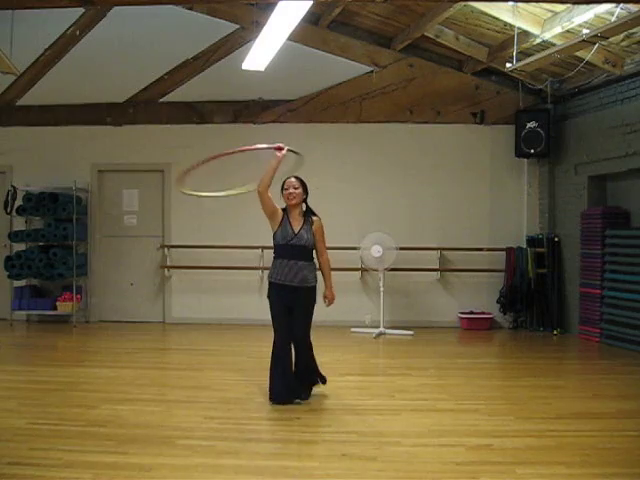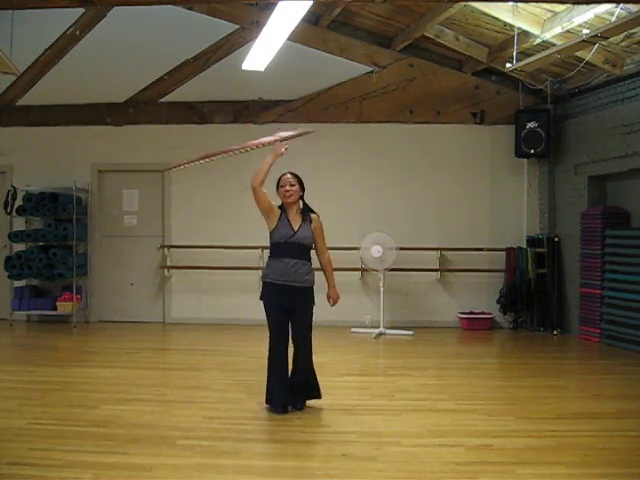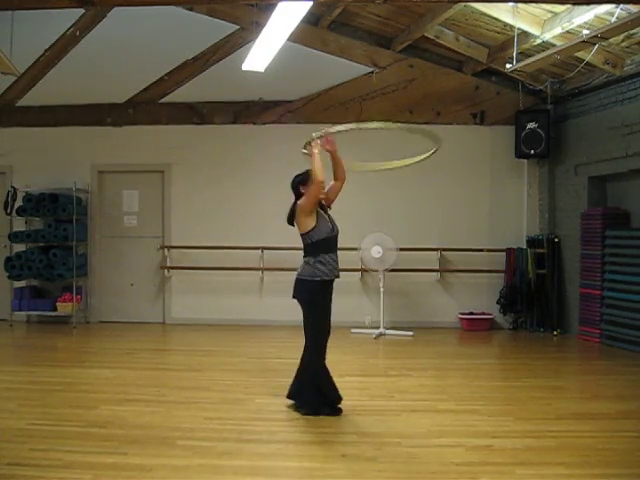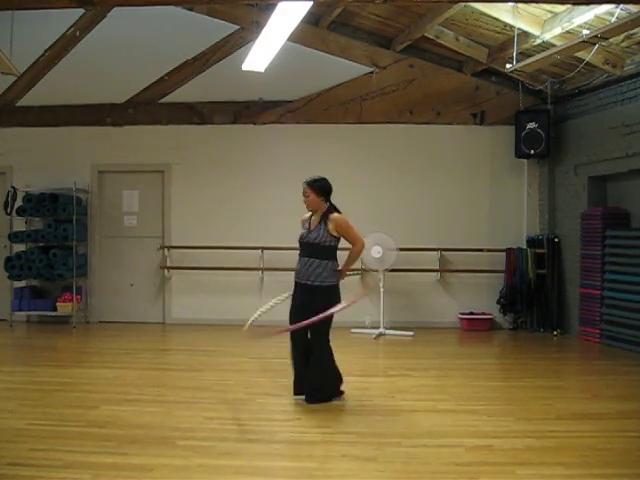
dt=1s
person 1, frame 1
left shoulder: (314, 222)
right shoulder: (276, 216)
left elbow: (322, 255)
right elbow: (262, 190)
left wrist: (328, 287)
right wrist: (278, 159)
left hip: (305, 288)
right hip: (278, 287)
left knee: (301, 338)
right knee: (282, 339)
left ankle: (306, 381)
right ankle: (283, 391)
person 1, frame 2
left shoulder: (313, 220)
right shoulder: (273, 215)
left elbow: (323, 254)
right elbow: (255, 185)
left wrist: (332, 285)
right wrist: (275, 154)
left hip: (302, 290)
right hip: (274, 287)
left knee: (303, 343)
right knee: (278, 342)
left ankle: (299, 393)
right ankle: (278, 399)
person 1, frame 3
left shoulder: (322, 207)
right shoulder: (304, 208)
left elbow: (340, 178)
right elbow: (318, 180)
left wrist: (332, 152)
right wrist: (315, 153)
left hip: (322, 284)
right hip: (312, 285)
left knee: (316, 342)
right knee: (317, 343)
left ankle: (304, 396)
right ankle: (315, 401)
person 1, frame 4
left shoulder: (335, 219)
right shoulder: (306, 220)
left elbow: (359, 243)
left wrist: (344, 269)
left hip: (324, 288)
right hip: (302, 286)
left knee: (319, 337)
right knee: (297, 336)
left ankle: (323, 389)
right ankle: (308, 385)
